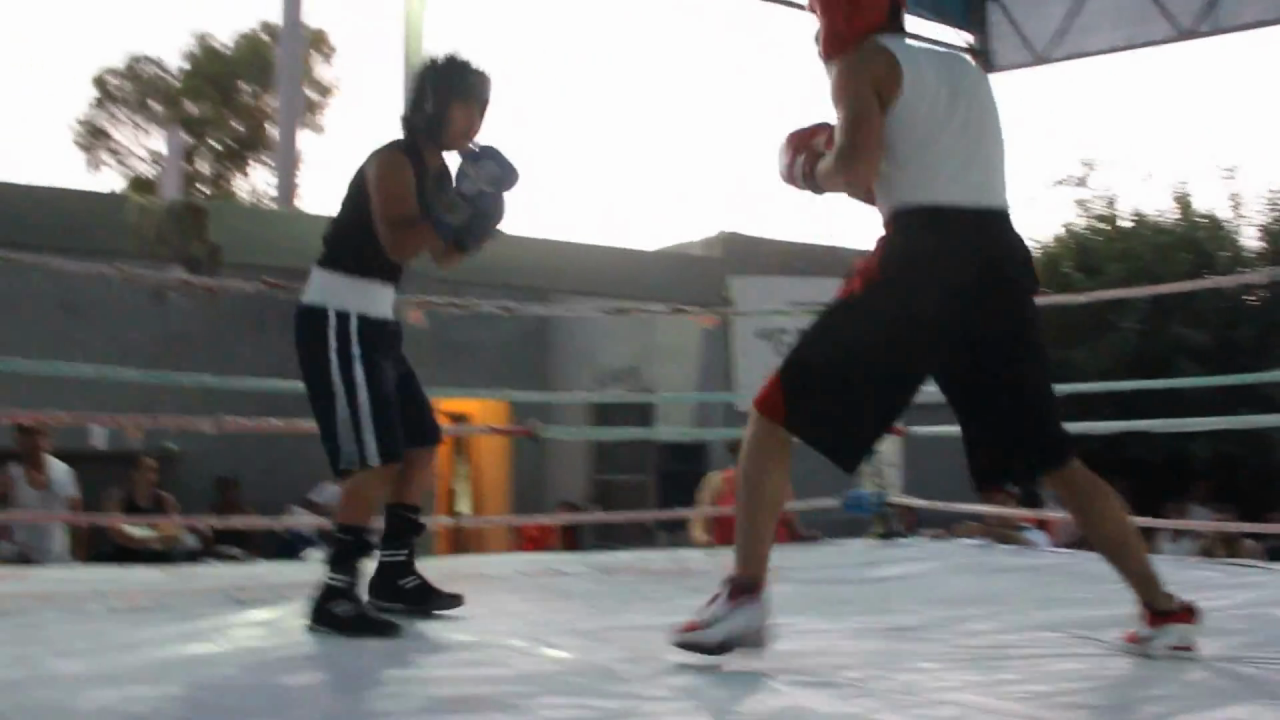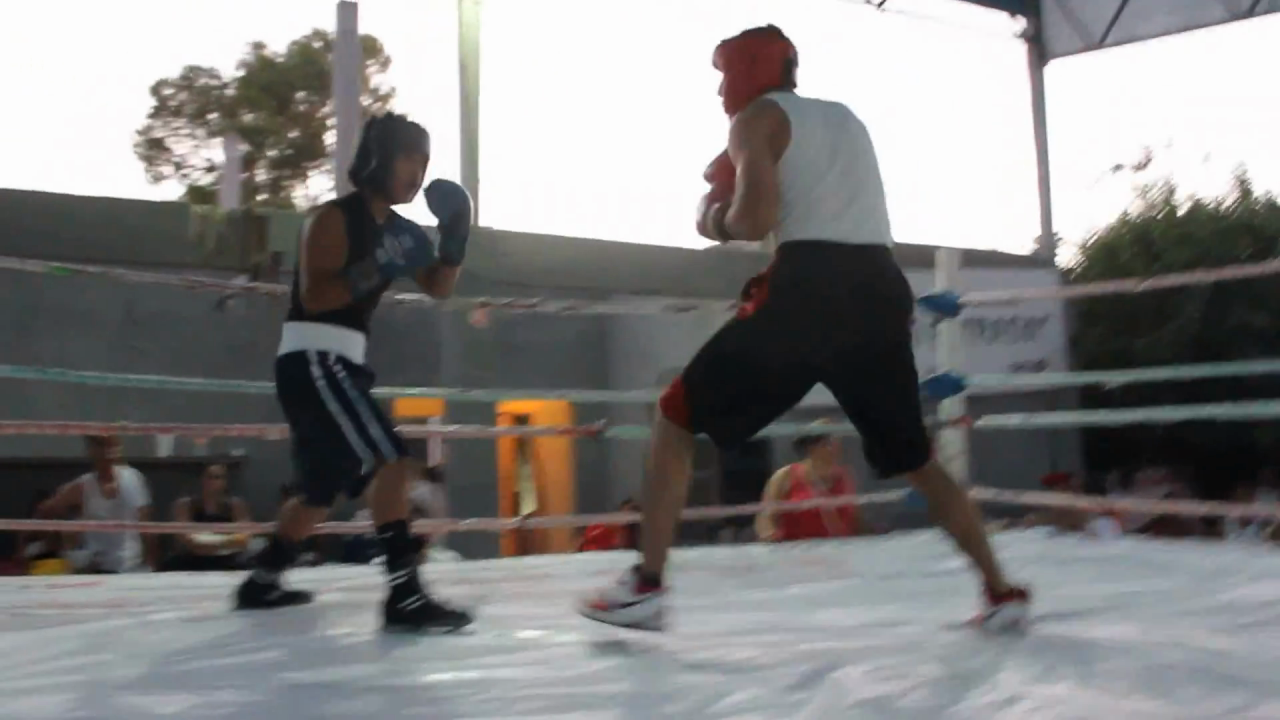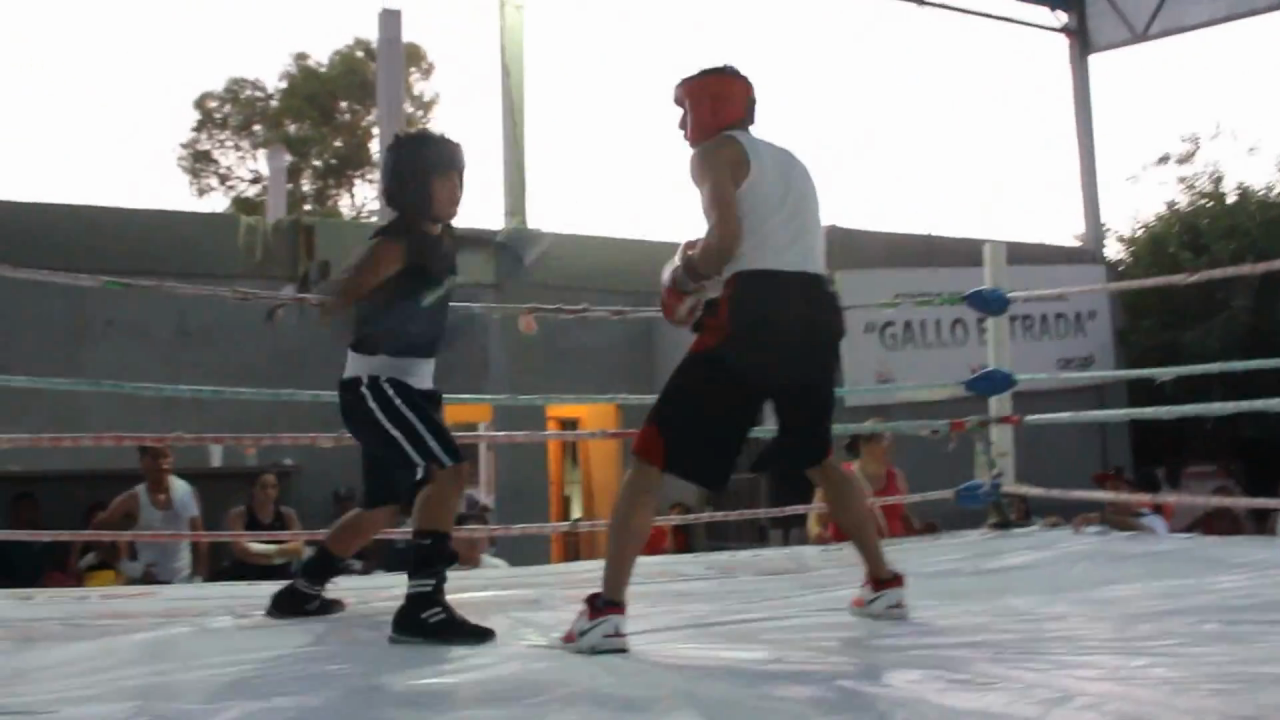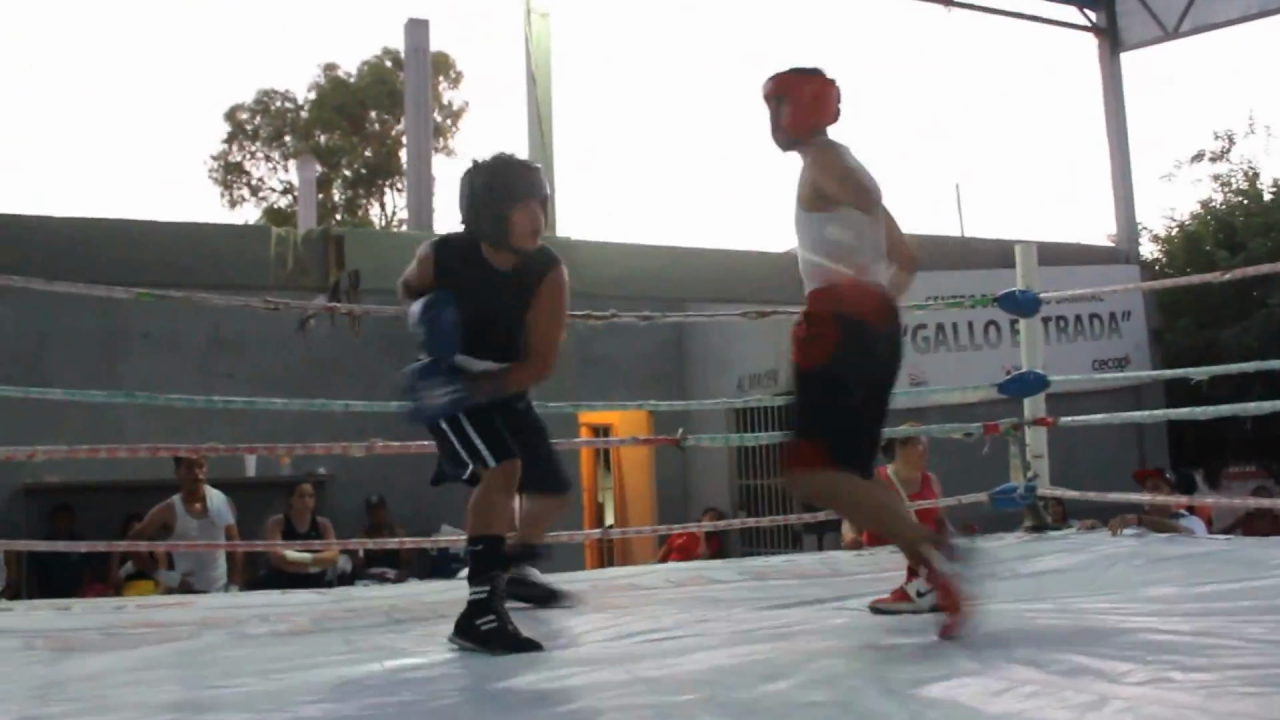
dt=0.4s
person 1, frame 1
left shoulder: (861, 64)
right shoulder: (965, 70)
left elbow: (854, 165)
left wrist: (809, 173)
right wrist: (854, 180)
left hip: (922, 263)
right hip: (997, 262)
left knee: (775, 413)
right knee: (1051, 459)
left ankle: (744, 597)
right ankle: (1164, 612)
person 1, frame 2
left shoulder: (757, 119)
right shoulder: (846, 119)
left elbow: (756, 216)
left wrist: (715, 221)
left hip: (806, 290)
right hip: (879, 291)
left knee: (675, 417)
right knee: (915, 460)
left ankle: (645, 585)
right ankle: (1000, 592)
person 1, frame 3
left shoulder: (715, 153)
right shoulder: (790, 162)
left elbow: (728, 237)
left wrist: (683, 273)
right wrist: (709, 283)
left hip: (754, 315)
right hip: (816, 314)
left knee: (651, 459)
right knee: (817, 460)
left ankle: (606, 612)
right ankle: (883, 582)
person 1, frame 4
left shoulder: (824, 160)
right shoulder: (829, 165)
left elbow: (882, 222)
right elbow: (904, 257)
left wrist: (858, 283)
left hip: (844, 328)
right hip: (869, 323)
left knee: (815, 474)
right knee: (846, 472)
left ankle: (941, 557)
right ankle: (931, 576)
person 2, frame 1
left shoulder: (437, 171)
right shoulder: (391, 162)
left elbow: (443, 256)
right elbow: (400, 245)
left wrist: (476, 223)
right wrist: (459, 200)
left hip: (371, 321)
right hip: (338, 318)
left knee: (420, 446)
right knee: (375, 459)
left ankle: (395, 574)
right ankle: (337, 593)
person 2, frame 2
left shoulder: (395, 225)
right shoulder: (333, 217)
left elbow: (439, 287)
right elbow: (315, 297)
left wrist: (455, 235)
right wrist: (378, 265)
left hip: (338, 363)
right hip: (313, 359)
left knee: (322, 487)
right knee: (392, 461)
left ankle: (262, 583)
right ankle: (404, 595)
person 2, frame 3
left shoulder: (440, 237)
right shoulder: (394, 246)
right elbow: (338, 302)
right wrist: (392, 318)
left hip: (413, 387)
right hip: (377, 385)
left knee: (386, 505)
right knee: (447, 471)
left ankle: (302, 590)
right ankle: (422, 604)
person 2, frame 4
left shoulder: (548, 272)
right shoulder: (445, 254)
left elbow: (540, 365)
right elbow: (412, 286)
left wrist: (472, 389)
right wrist: (426, 313)
left hip: (506, 387)
right hip: (450, 380)
left knee: (553, 490)
right knee: (501, 471)
left ankle: (515, 570)
right ankle: (482, 612)
